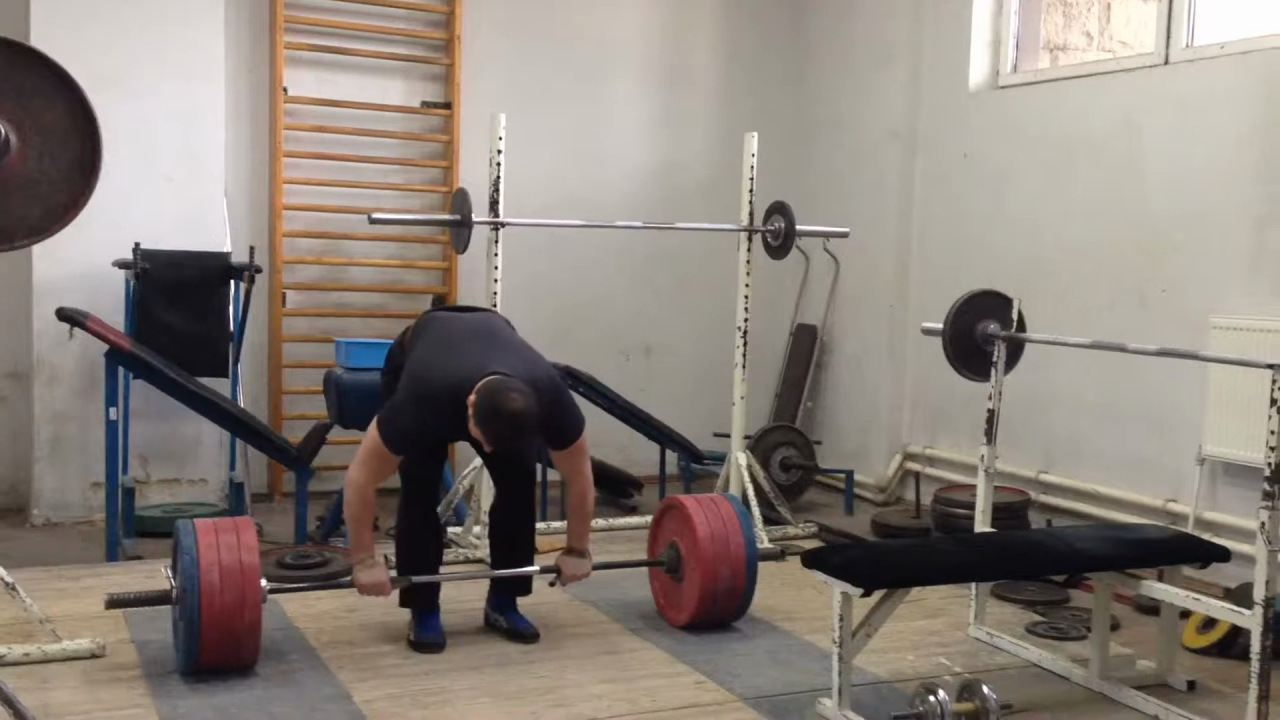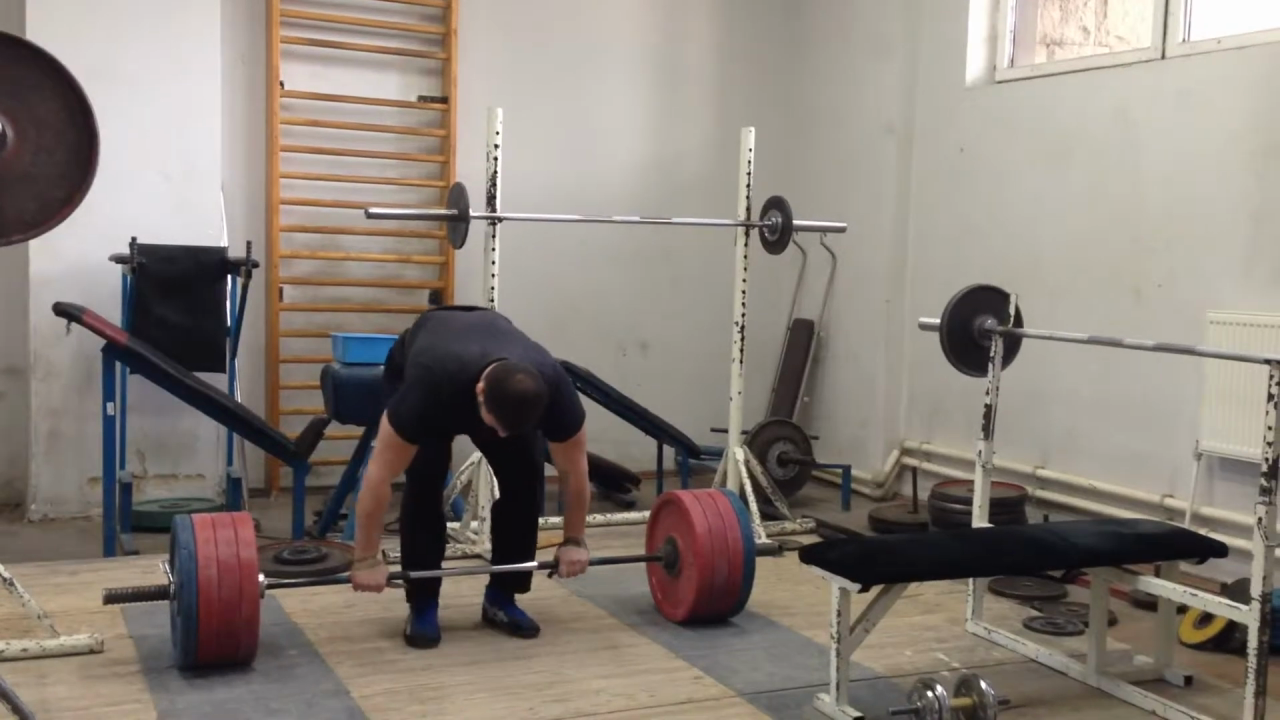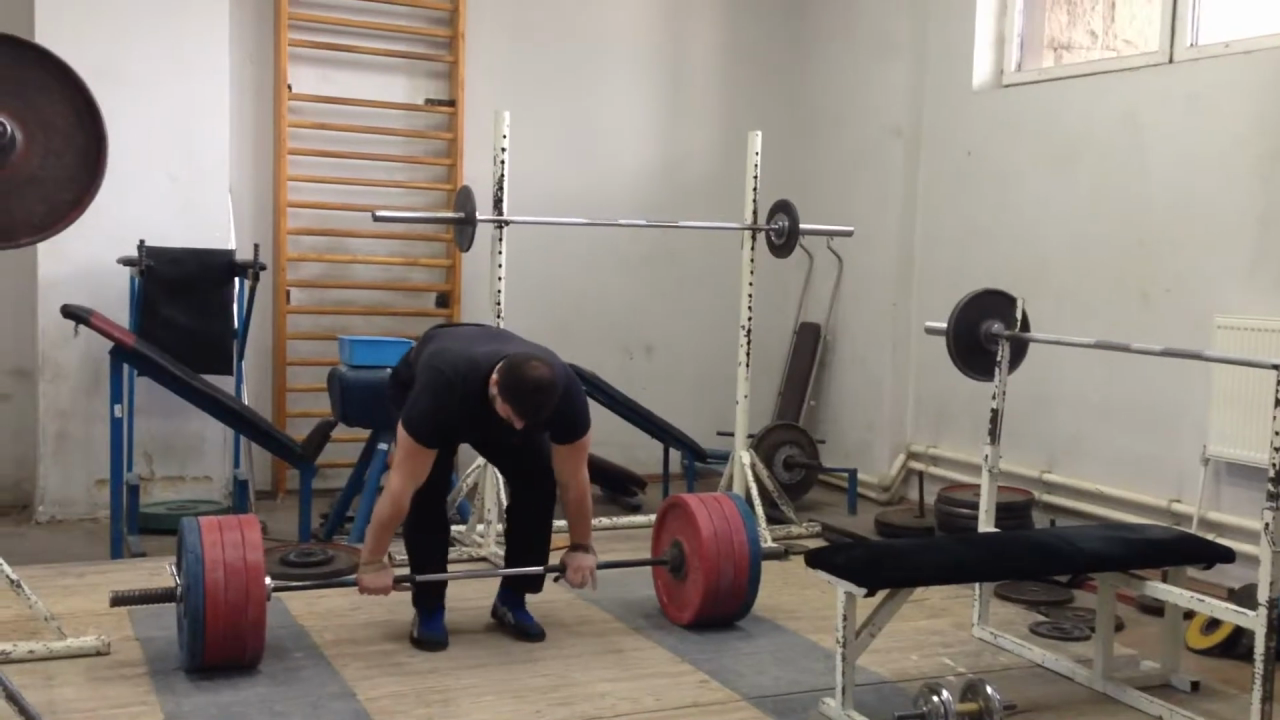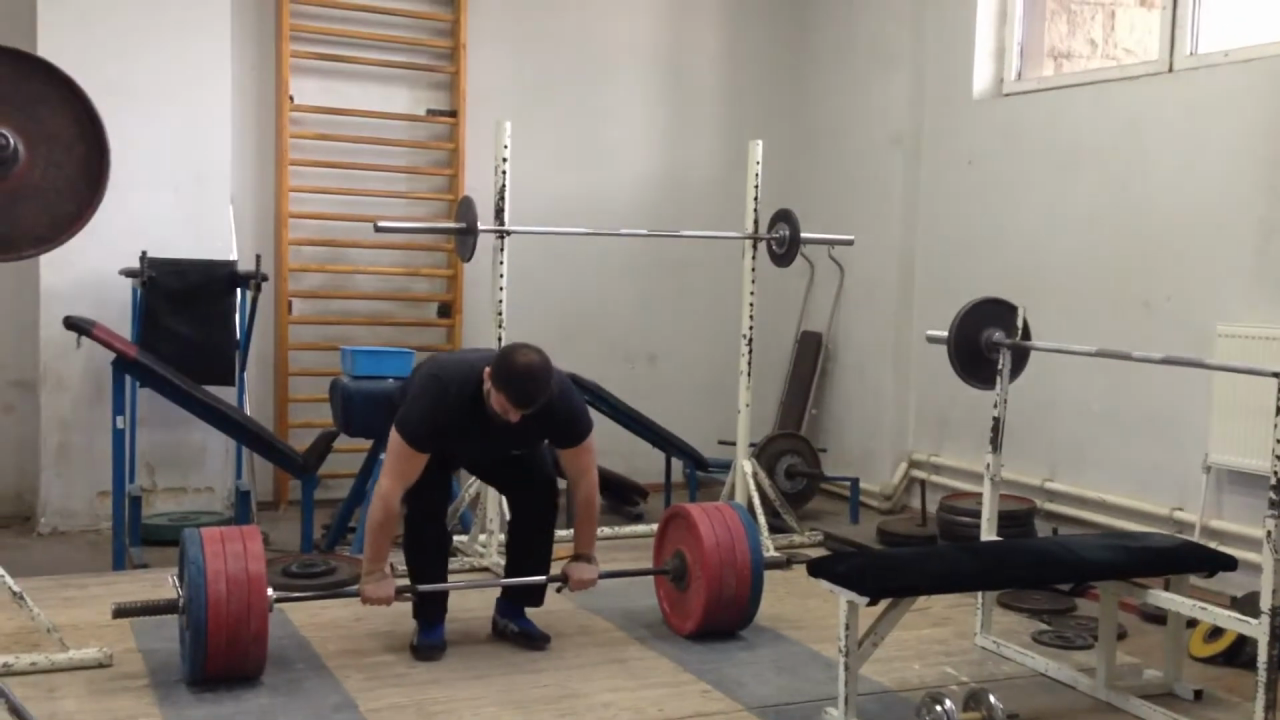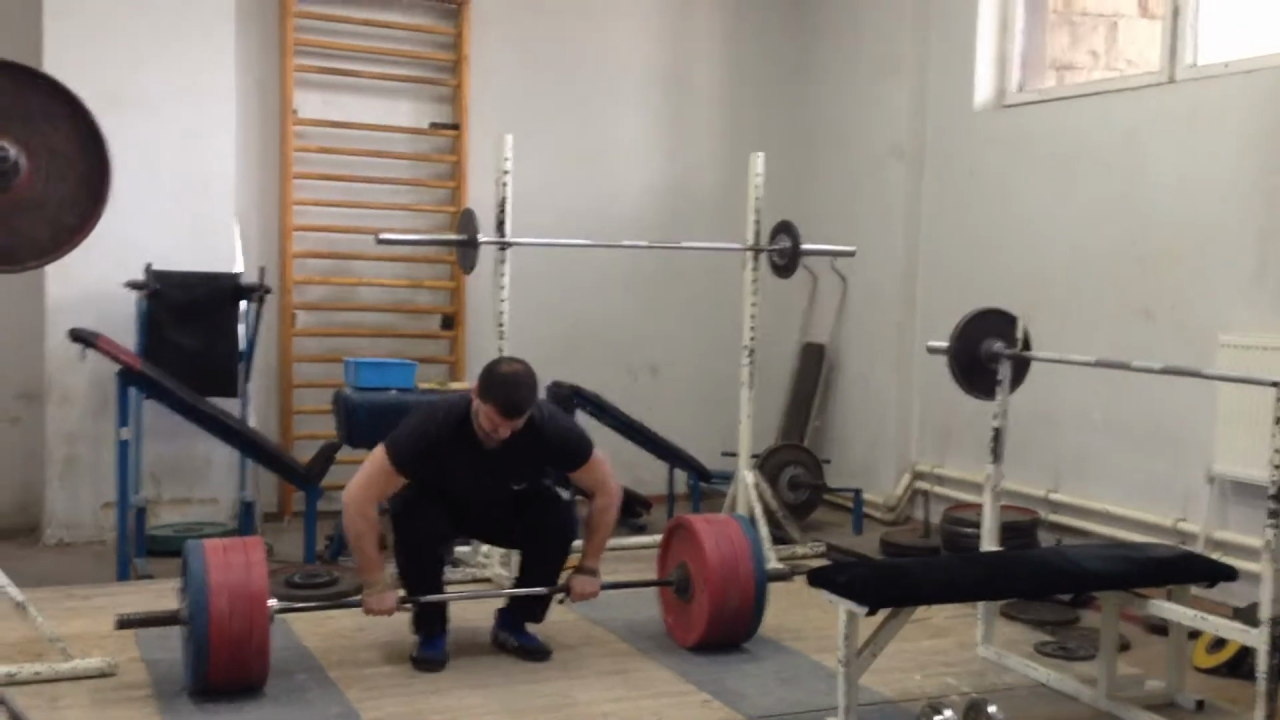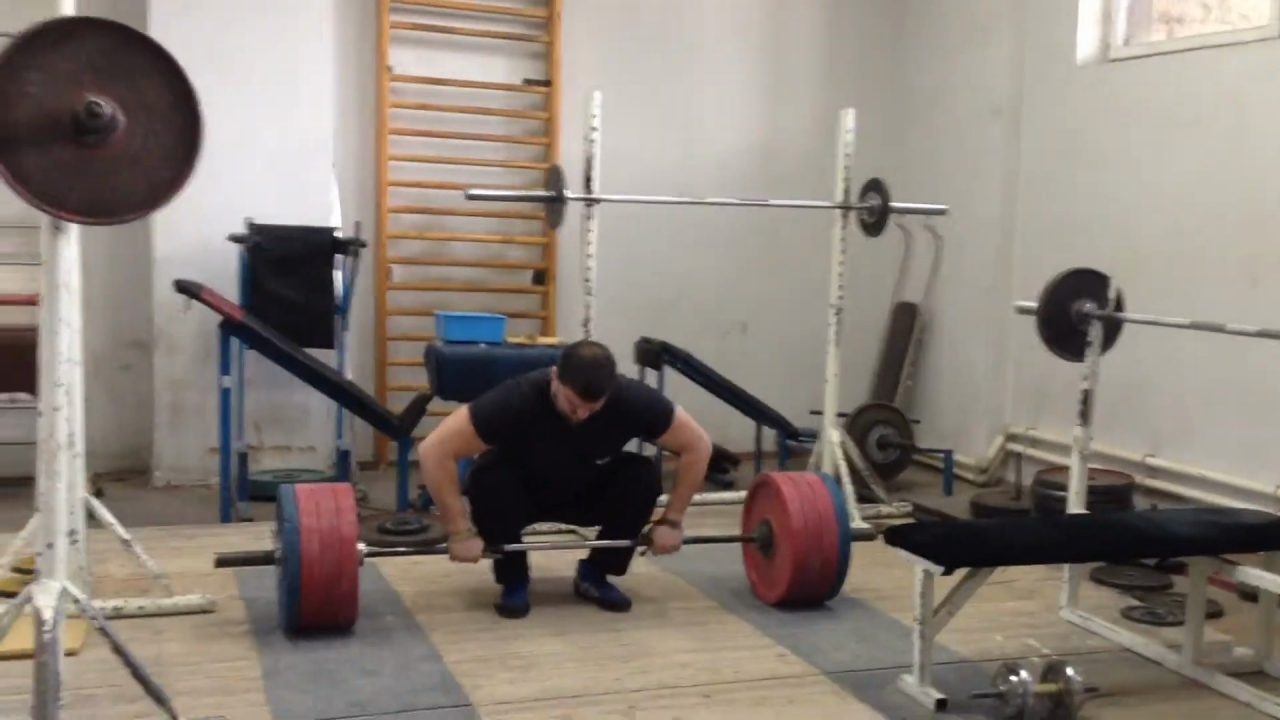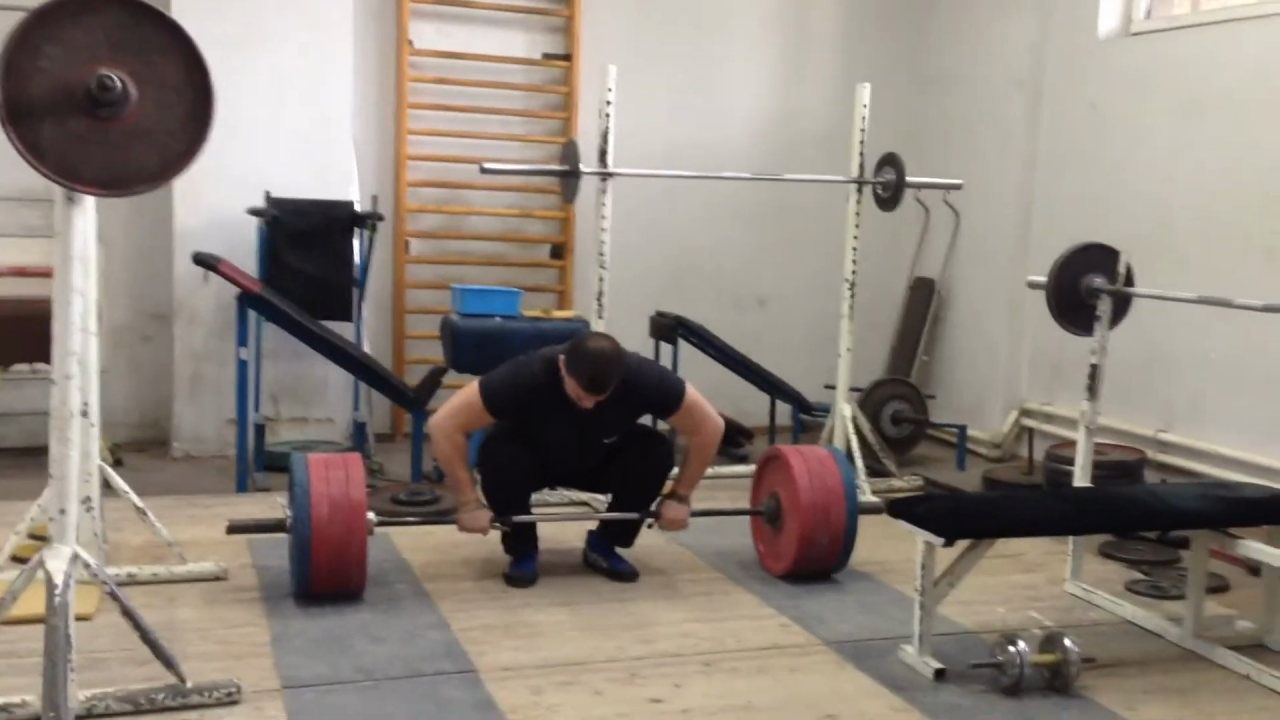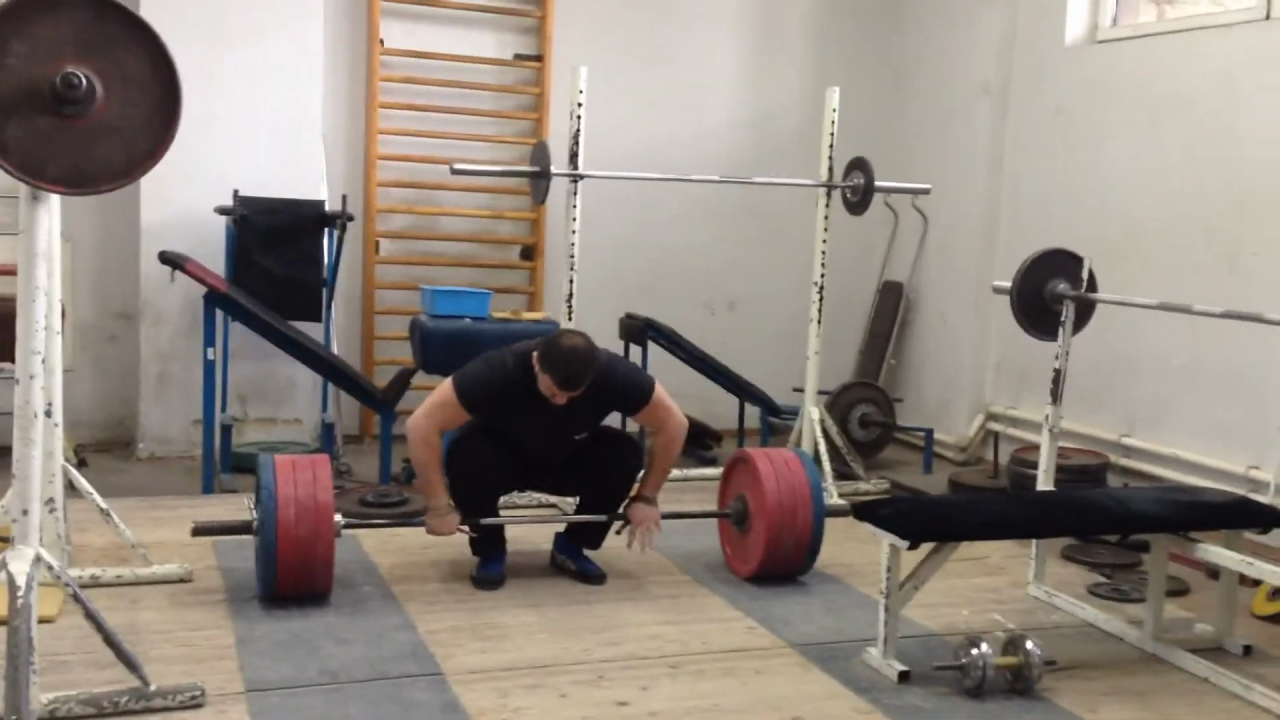
dt=0.4s
person 1, frame 1
left shoulder: (549, 397)
right shoulder: (422, 399)
left elbow: (578, 477)
right elbow: (359, 477)
left wrist: (577, 551)
right wrist: (364, 562)
left knee: (519, 480)
right knee: (420, 486)
left ankle: (503, 602)
right ankle: (423, 609)
person 1, frame 2
left shoulder: (554, 389)
right shoulder: (428, 385)
left elbow: (573, 470)
right elbow: (379, 474)
left wrist: (574, 540)
right wrist: (366, 559)
right hip: (415, 361)
left knee: (525, 476)
right knee: (426, 480)
left ankle: (501, 597)
right ankle: (422, 605)
person 1, frame 3
left shoulder: (564, 391)
right shoulder: (441, 386)
left elbow: (572, 478)
right elbow: (403, 484)
left wrist: (581, 547)
right wrist: (373, 562)
right hip: (417, 382)
left knee: (537, 479)
right knee: (429, 487)
left ankle: (511, 599)
right ankle: (428, 608)
person 1, frame 4
left shoulder: (562, 398)
right shoulder: (439, 390)
left elbow: (584, 480)
right elbow: (392, 486)
left wrist: (584, 556)
right wrist: (375, 571)
right hip: (435, 432)
left knee: (539, 495)
right knee: (426, 503)
left ankle: (511, 610)
right ankle: (429, 619)
person 1, frame 5
left shoulder: (552, 427)
right shoulder: (434, 423)
left elbow: (607, 490)
right elbow: (358, 497)
left wrist: (589, 568)
right wrist: (375, 584)
left hip: (506, 502)
right hip: (436, 498)
left knee: (559, 521)
right knee: (417, 527)
left ankle: (513, 623)
right ankle: (431, 631)
person 1, frame 6
left shoulder: (632, 400)
right shoulder: (518, 398)
left elbow: (698, 445)
right elbow: (433, 451)
left wrist: (671, 521)
right wrist: (460, 533)
left hip: (587, 493)
right hip: (521, 493)
left knee: (644, 478)
right knee: (489, 484)
left ankle: (594, 574)
right ankle: (513, 580)
person 1, frame 7
left shoulder: (643, 378)
right shoulder: (528, 375)
left elbow: (710, 426)
right elbow: (443, 424)
left wrist: (680, 496)
right wrist: (469, 503)
left hip: (598, 461)
right hip: (533, 459)
left knee: (658, 452)
right knee: (499, 455)
left ankle: (602, 545)
right ankle: (522, 550)
person 1, frame 8
left shoulder: (614, 374)
right shoulder: (500, 370)
left elbow: (673, 425)
right elbow: (421, 424)
left wrist: (646, 498)
right wrist: (440, 508)
left hip: (568, 459)
right hip: (502, 458)
left knee: (625, 454)
right knee: (468, 456)
left ankle: (571, 547)
right ankle: (490, 552)
